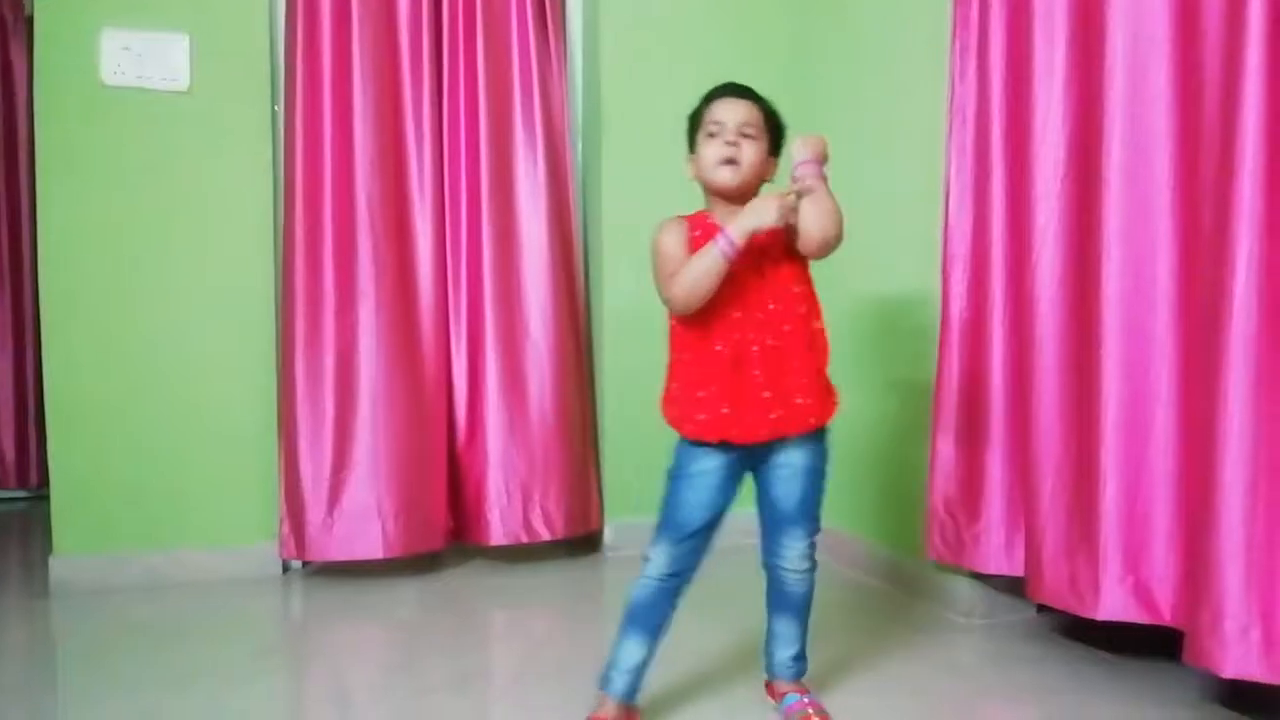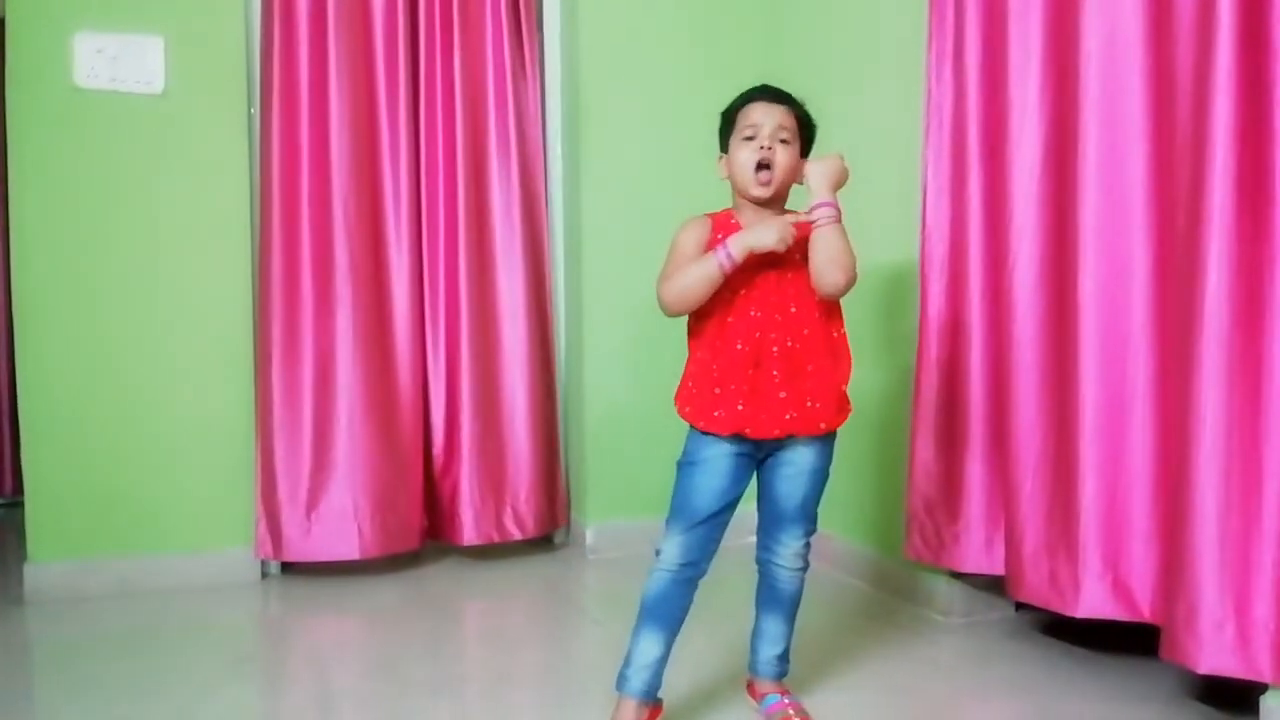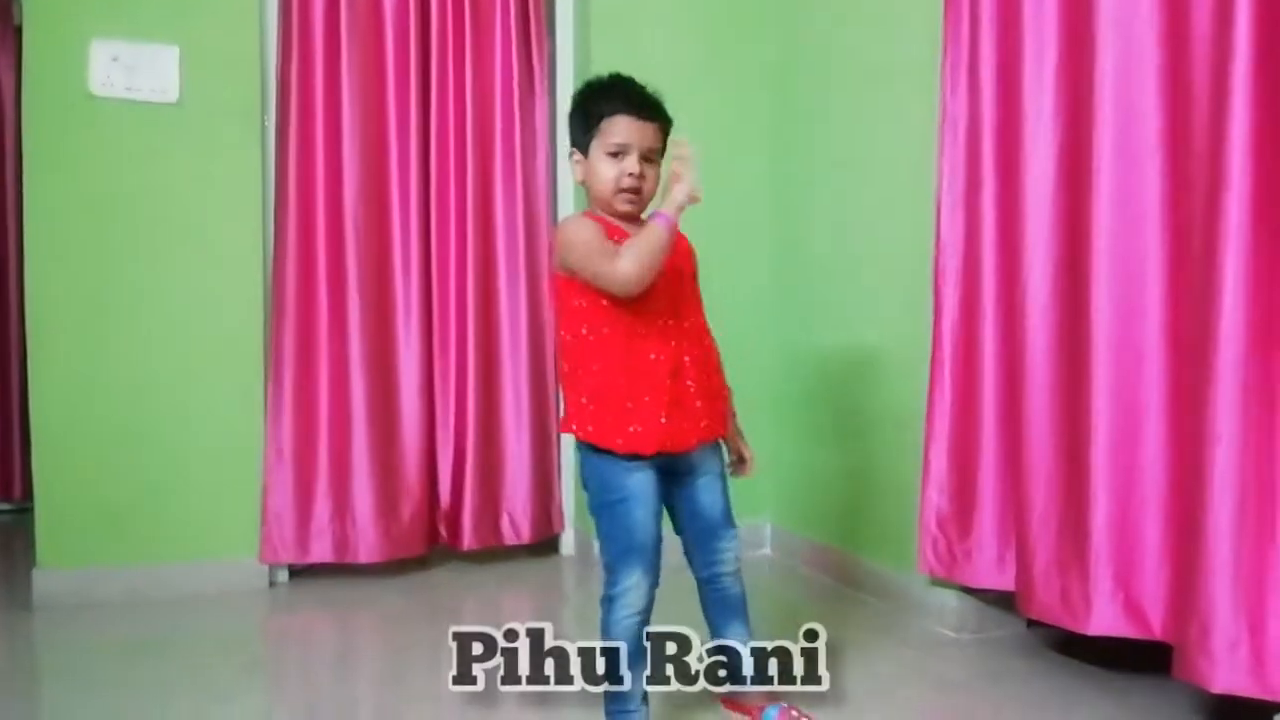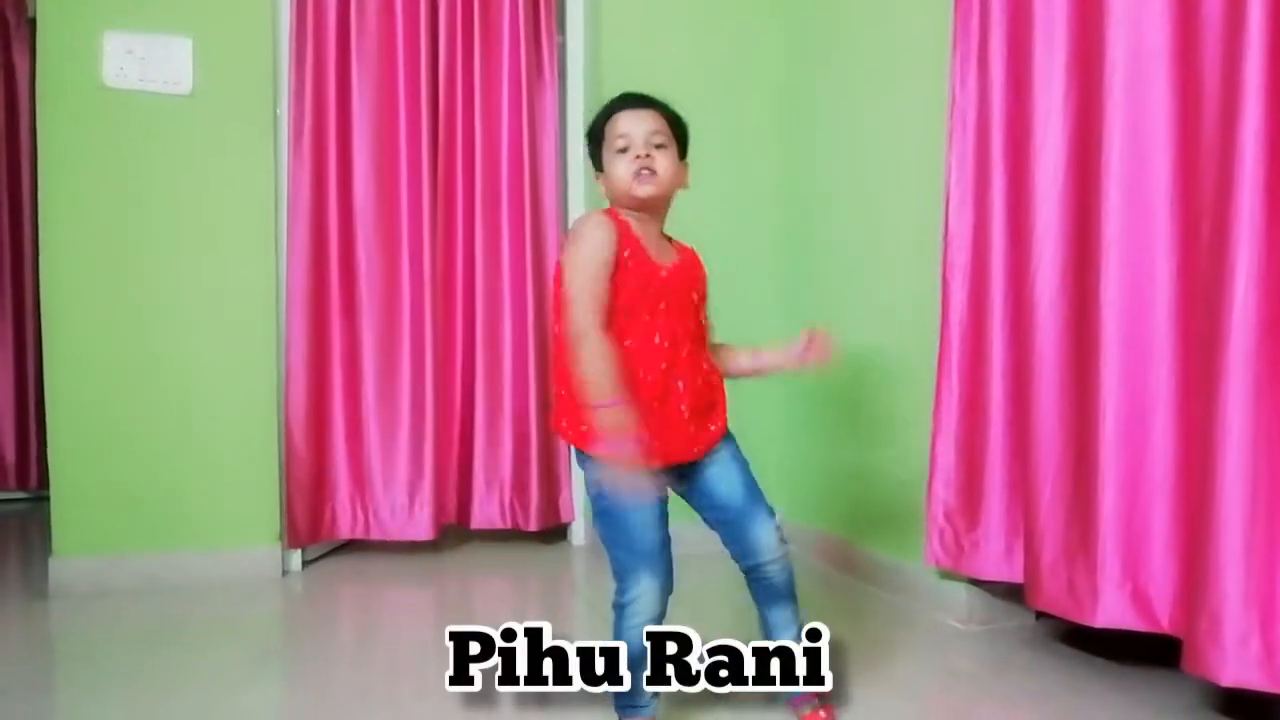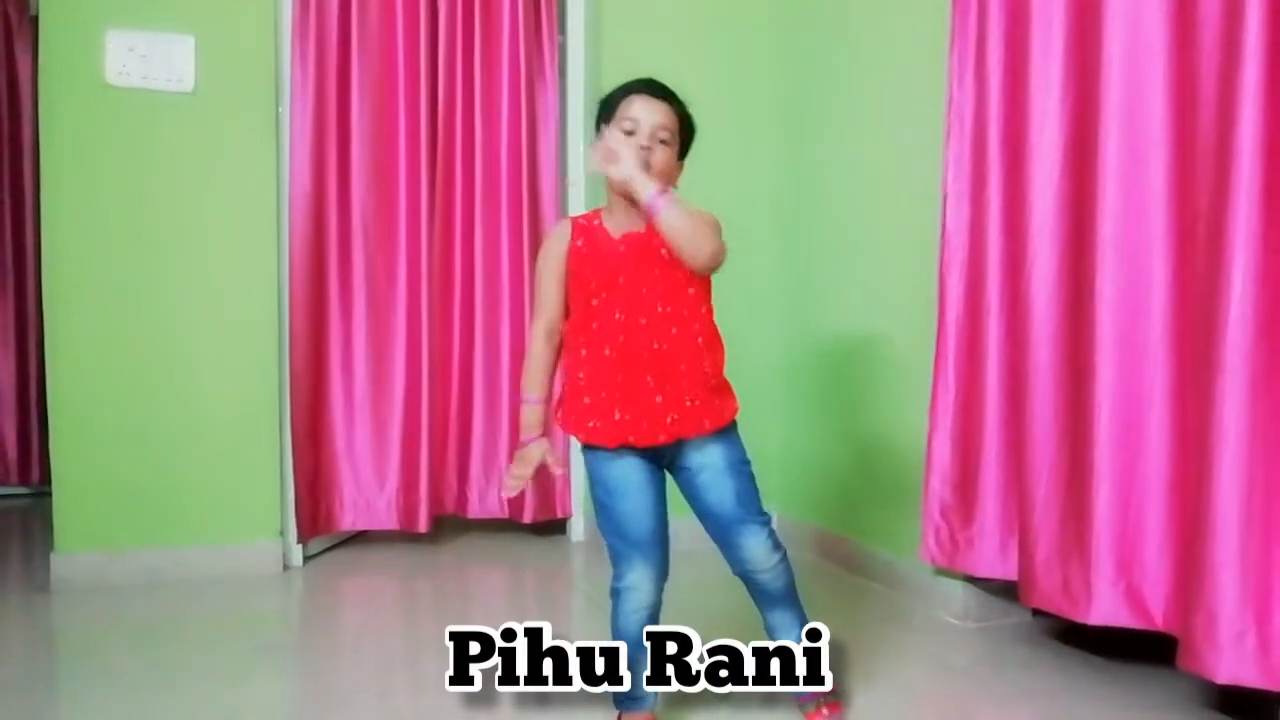
dt=1s
person 1, frame 1
left shoulder: (785, 222)
right shoulder: (677, 233)
left elbow: (824, 236)
right elbow: (682, 296)
left wrist: (809, 167)
right wrist: (744, 227)
left hip: (794, 426)
right hip: (710, 429)
left knee: (794, 556)
right knee: (667, 560)
person 1, frame 2
left shoulder: (815, 232)
right shoulder: (702, 232)
left elbow: (833, 282)
right elbow: (672, 299)
left wrist: (824, 195)
right wrist: (745, 244)
left hip: (805, 425)
right hip: (720, 423)
left knee: (787, 556)
right knee: (679, 555)
person 1, frame 3
left shoulder: (676, 242)
right shoulder: (578, 235)
right elbow: (627, 274)
left wrist: (729, 423)
right wrist: (672, 202)
left hip: (692, 439)
right hip: (617, 445)
left knee: (721, 564)
right knee: (632, 587)
person 1, frame 4
left shoulder: (686, 260)
right shoulder: (595, 234)
right elbow: (585, 331)
left wrist: (783, 357)
right wrist: (615, 426)
left hip: (699, 435)
right hip: (616, 441)
left knee: (763, 544)
right knee: (643, 590)
person 1, frame 5
left shoulder: (686, 221)
right shoulder: (568, 238)
left elbow: (705, 255)
right elbow: (546, 334)
left wrist: (643, 182)
right wrist: (533, 431)
left hip: (700, 422)
right hip: (611, 432)
left knee: (756, 549)
right knee: (638, 576)
